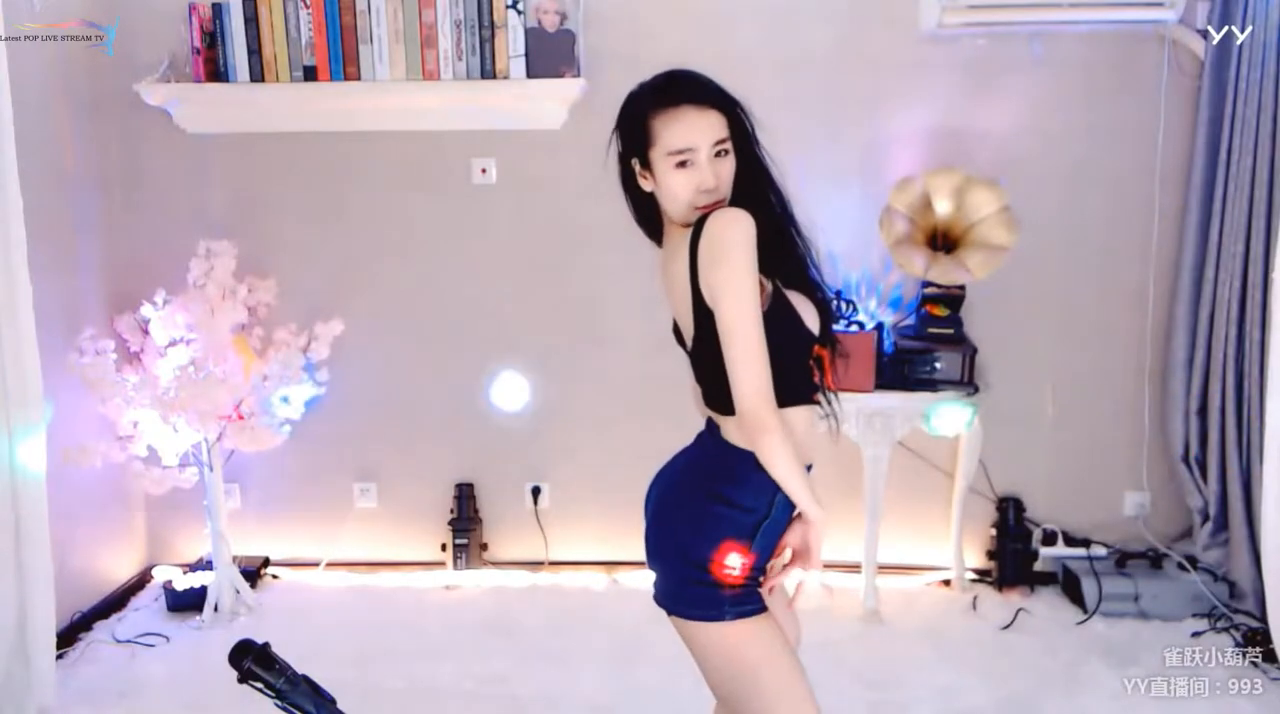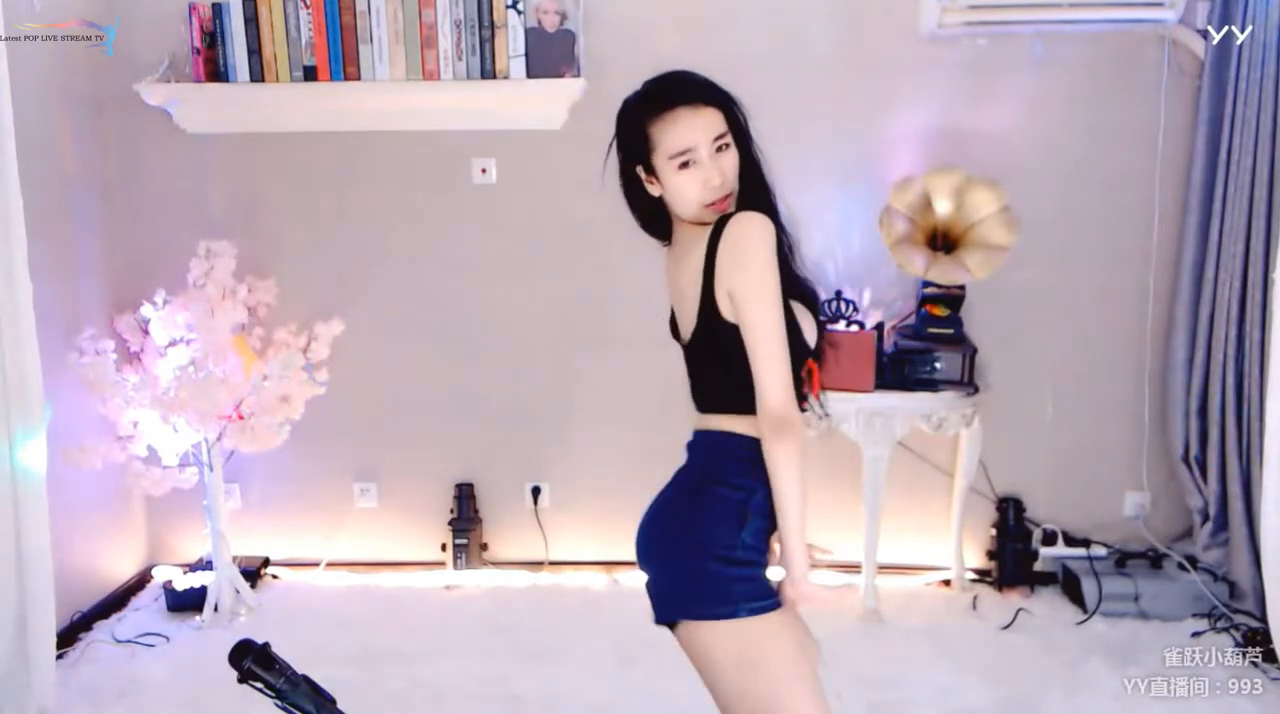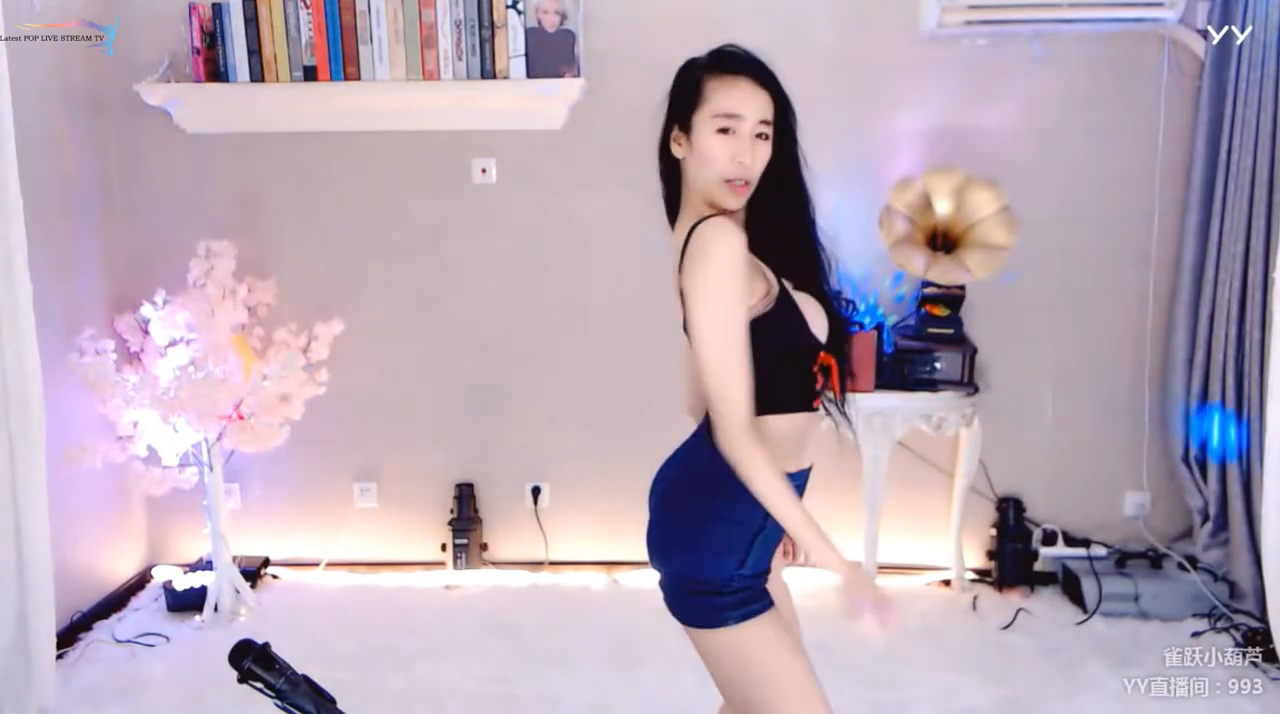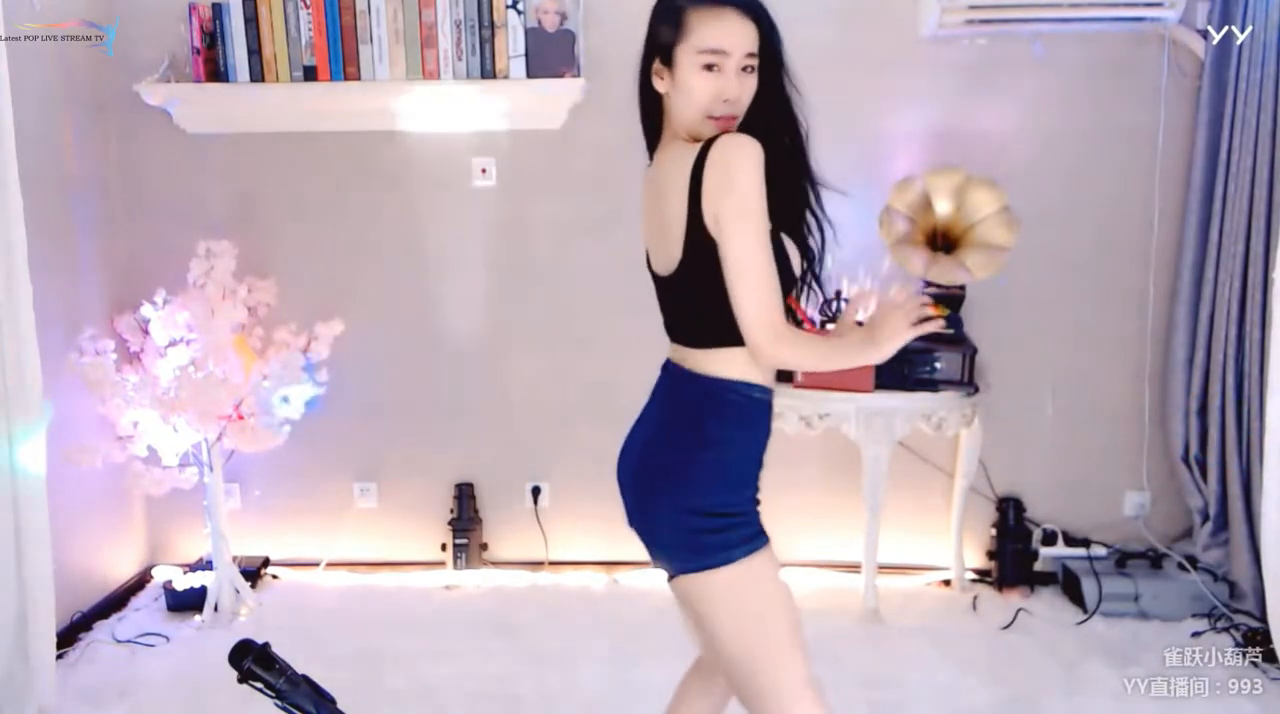
dt=1s
person 1, frame 1
left shoulder: (680, 244)
right shoulder: (731, 227)
right elbow: (758, 414)
right wrist: (811, 511)
left hip: (707, 499)
right hip: (716, 525)
left knee: (777, 648)
person 1, frame 2
left shoulder: (687, 249)
right shoulder: (748, 232)
right elbow: (778, 414)
right wrist: (795, 557)
left hip: (699, 510)
right hip: (716, 524)
person 1, frame 3
left shoulder: (717, 236)
right shoulder: (720, 241)
right elbow: (737, 433)
right wrist: (827, 553)
left hip: (719, 509)
right hip: (716, 531)
person 1, frame 4
left shoulder: (662, 171)
right shoulder: (737, 155)
right elbow: (766, 342)
left wrist: (831, 331)
right wrist: (872, 342)
left hip: (664, 449)
right hip: (704, 472)
